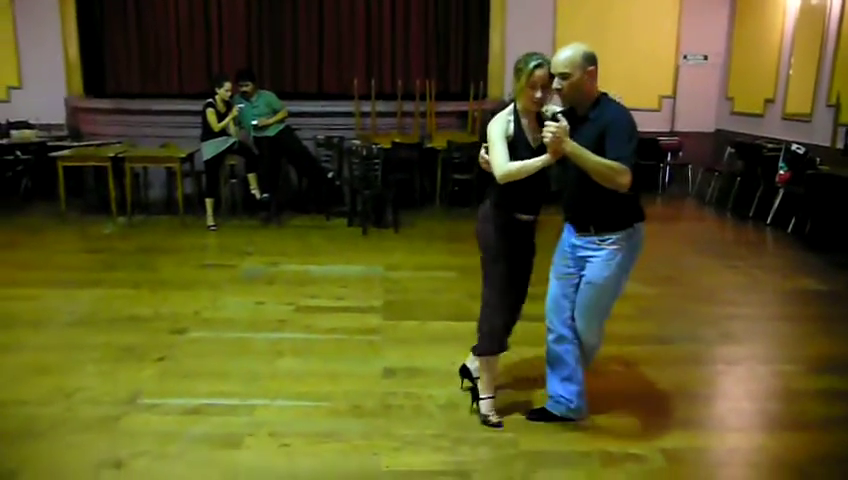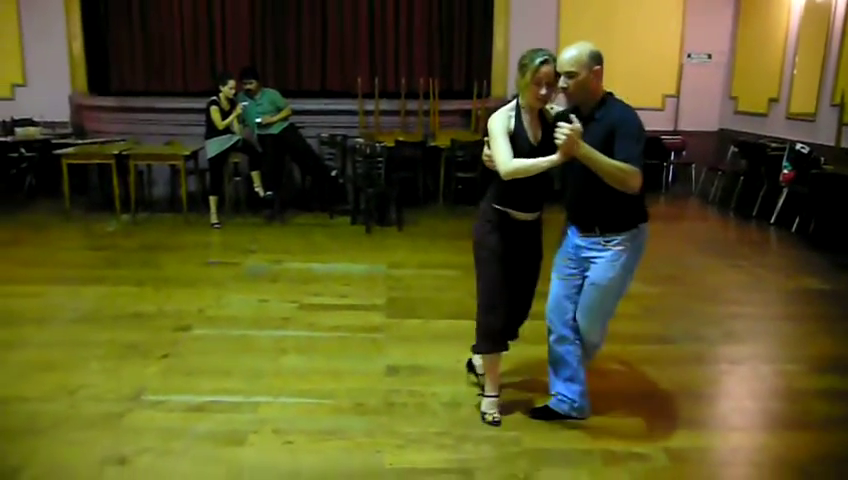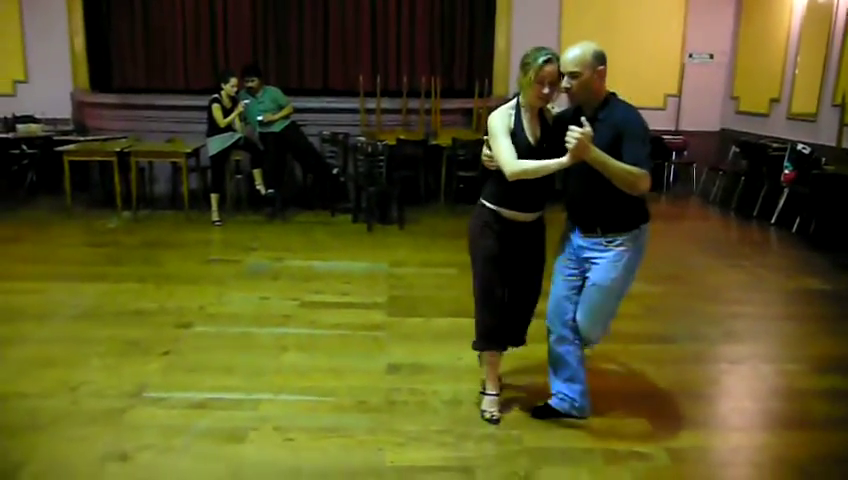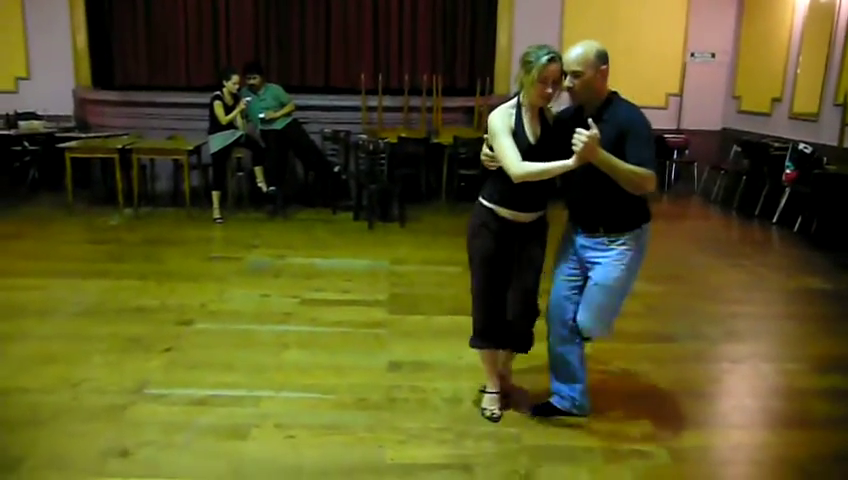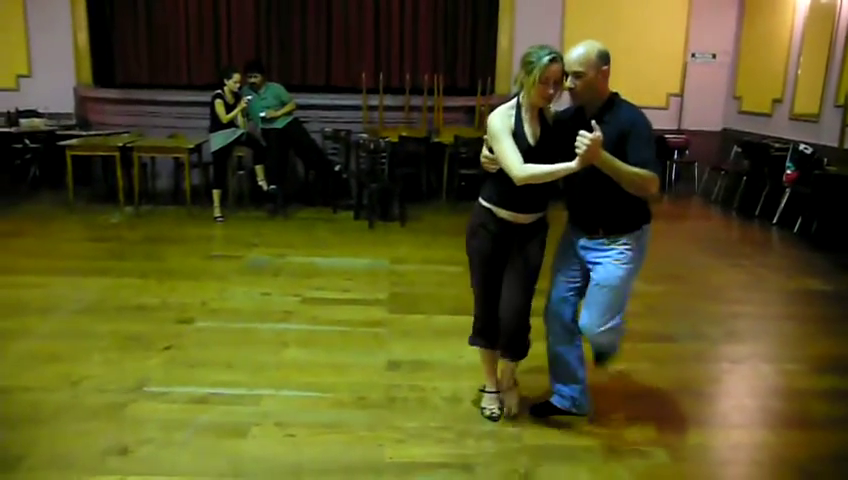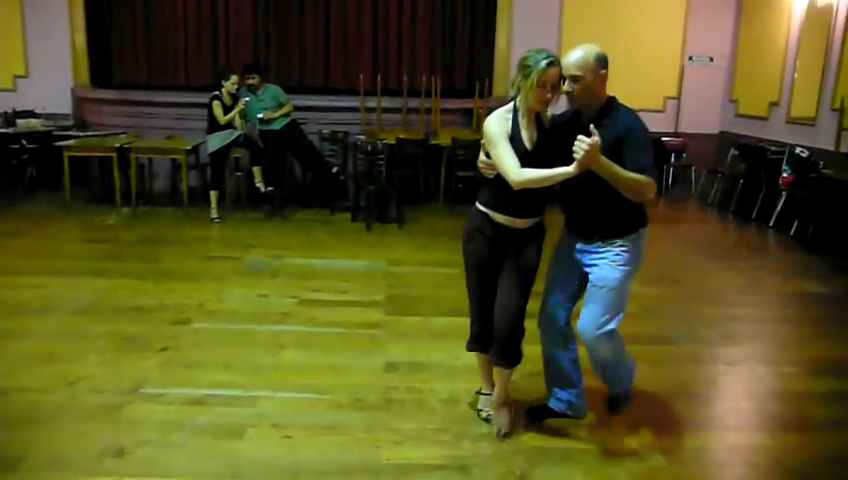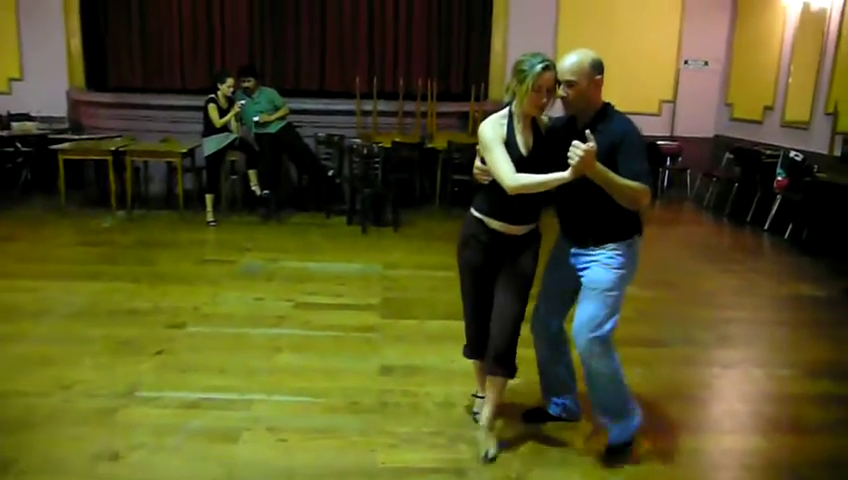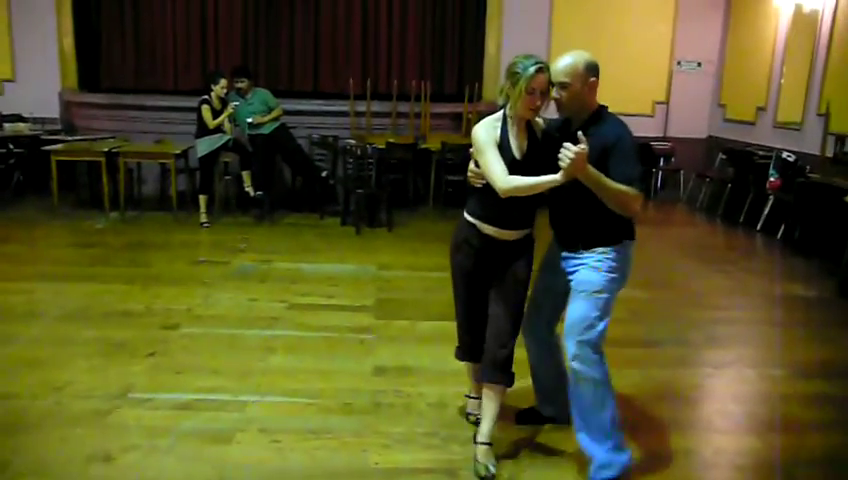
dt=0.1s
person 1, frame 1
left shoulder: (549, 119)
right shoulder: (501, 123)
right elbow: (502, 172)
right wrist: (548, 157)
left hip: (523, 223)
right hip: (499, 222)
left knee: (507, 300)
right knee: (500, 301)
left ankle: (474, 365)
right ankle: (485, 389)
person 1, frame 2
left shoulder: (553, 118)
right shoulder: (502, 119)
right elbow: (507, 169)
right wrist: (556, 157)
left hip: (531, 225)
right hip: (496, 222)
left knee: (519, 301)
right knee: (494, 303)
left ankle: (480, 360)
right ankle: (490, 389)
person 1, frame 3
left shoulder: (553, 117)
right shoulder: (501, 118)
right elbow: (512, 169)
right wrist: (566, 160)
left hip: (532, 225)
right hip: (492, 221)
left knee: (523, 304)
right knee: (490, 303)
left ankle: (491, 363)
right ankle: (490, 386)
person 1, frame 4
left shoulder: (553, 117)
right shoulder: (501, 117)
right elbow: (517, 171)
right wrist: (572, 163)
left hip: (532, 227)
right hip: (491, 222)
left knee: (522, 309)
right knee: (488, 306)
left ankle: (504, 366)
right ankle: (492, 385)
person 1, frame 5
left shoulder: (554, 117)
right shoulder: (500, 118)
right elbow: (519, 173)
right wrist: (576, 165)
left hip: (531, 229)
right hip: (490, 223)
left knee: (515, 312)
right knee: (488, 306)
left ankle: (509, 378)
right ankle: (491, 384)
person 1, frame 6
left shoulder: (551, 121)
right shoulder: (497, 122)
right elbow: (516, 177)
right wrist: (574, 169)
left hip: (528, 234)
right hip: (486, 227)
left knee: (508, 318)
right knee: (482, 312)
left ankle: (500, 397)
right ankle: (487, 387)
person 1, frame 7
left shoulder: (547, 128)
right shoulder: (492, 127)
right elbow: (511, 183)
right wrist: (569, 174)
left hip: (523, 241)
right hip: (482, 234)
left knee: (505, 328)
right knee: (478, 320)
left ankle: (488, 416)
right ankle: (481, 390)
person 1, frame 8
left shoulder: (543, 130)
right shoulder: (486, 130)
right elbow: (505, 185)
right wrist: (560, 176)
left hip: (518, 247)
right hip: (474, 238)
left knee: (503, 334)
right knee: (472, 322)
left ankle: (485, 436)
right ankle: (475, 390)
person 2, frame 1
left shoulder: (615, 118)
right shoulder: (563, 119)
left elbow: (622, 180)
left wrist: (568, 147)
right wrist: (495, 159)
left hip: (611, 238)
right hip: (573, 232)
left knee: (585, 323)
right knee: (558, 319)
left ankle: (569, 382)
right ankle: (565, 402)
person 2, frame 2
left shoulder: (622, 118)
right shoulder: (566, 118)
left elbow: (632, 181)
left wrist: (582, 149)
left hip: (616, 239)
right hip: (576, 233)
left knee: (588, 323)
right knee: (559, 316)
left ankle: (578, 368)
right ankle: (569, 399)
person 2, frame 3
left shoulder: (626, 119)
right shoulder: (567, 118)
left elbow: (640, 183)
left wrist: (591, 153)
right wrist: (498, 157)
left hip: (617, 240)
right hip: (576, 233)
left knee: (589, 322)
right knee: (559, 317)
right ankle: (569, 398)
person 2, frame 4
left shoulder: (629, 119)
right shoulder: (566, 119)
left elbow: (647, 184)
left wrist: (598, 155)
right wrist: (497, 157)
left hip: (619, 239)
right hip: (577, 231)
left knee: (590, 323)
right knee: (559, 314)
left ankle: (591, 337)
right ankle: (569, 397)
person 2, frame 5
left shoulder: (630, 121)
right shoulder: (566, 119)
left elbow: (650, 186)
left wrist: (601, 157)
right wrist: (497, 158)
left hip: (619, 240)
right hip: (577, 233)
left knee: (594, 325)
right knee: (558, 315)
left ankle: (607, 341)
right ankle: (569, 396)
person 2, frame 6
left shoulder: (627, 125)
right shoulder: (563, 122)
left elbow: (646, 192)
left wrist: (598, 162)
right wrist: (494, 163)
left hip: (615, 242)
right hip: (574, 235)
left knee: (594, 330)
right knee: (552, 319)
left ankle: (621, 379)
right ankle: (567, 399)
person 2, frame 7
left shoulder: (622, 131)
right shoulder: (558, 128)
left elbow: (641, 200)
left wrist: (593, 168)
right wrist: (489, 167)
left hip: (610, 250)
right hip: (569, 242)
left knee: (590, 339)
right knee: (544, 324)
left ankle: (624, 424)
right ankle: (561, 404)
person 2, frame 8
left shoulder: (614, 134)
right shoulder: (554, 130)
left elbow: (632, 205)
left wrist: (586, 171)
right wrist: (482, 171)
left hip: (601, 254)
right hip: (562, 248)
left knee: (580, 349)
right knee: (536, 330)
right ankle: (552, 406)
person 3, frame 1
left shoulder: (228, 104)
right shoulder: (209, 106)
right elbow: (216, 128)
left wrist: (236, 138)
right wrist: (231, 116)
left hip: (225, 139)
right hip: (211, 143)
left knee: (251, 154)
right knee: (212, 179)
left ankle: (254, 188)
right ankle: (209, 216)
person 3, frame 2
left shoulder: (232, 102)
right shoulder: (213, 103)
right elbow: (220, 125)
left wrist: (240, 137)
right wrist: (235, 114)
left hip: (230, 137)
right hip: (215, 141)
left knee: (254, 152)
right knee: (216, 177)
left ankle: (257, 186)
right ankle: (213, 214)
person 3, frame 3
left shoulder: (234, 100)
right shoulder: (215, 101)
right elbow: (222, 123)
left wrist: (241, 135)
right wrist: (237, 111)
left hip: (231, 135)
right hip: (216, 139)
left knee: (256, 150)
right knee: (218, 174)
left ankle: (259, 184)
right ankle: (214, 211)
person 3, frame 4
left shoulder: (236, 97)
right shoulder: (217, 98)
right elbow: (223, 120)
left wrist: (243, 132)
right wrist: (239, 109)
left hip: (233, 132)
right hip: (218, 136)
left knee: (258, 147)
right knee: (219, 172)
left ankle: (260, 181)
right ankle: (216, 209)
person 3, frame 5
left shoulder: (237, 96)
right shoulder: (218, 97)
right elbow: (224, 119)
left wrist: (244, 131)
right wrist: (240, 107)
left hip: (234, 131)
right hip: (219, 135)
left knee: (258, 146)
right knee: (220, 170)
left ankle: (261, 180)
right ankle: (216, 207)
person 3, frame 6
left shoulder: (234, 97)
right shoulder: (216, 98)
right elbow: (222, 120)
left wrist: (241, 133)
right wrist: (237, 109)
left hip: (231, 132)
right hip: (216, 136)
left knee: (256, 147)
right knee: (217, 171)
left ankle: (258, 181)
right ankle: (213, 208)
person 3, frame 7
left shoulder: (230, 100)
right shoulder: (211, 101)
right elbow: (218, 123)
left wrist: (237, 136)
right wrist: (233, 112)
left hip: (227, 135)
right hip: (212, 139)
left knee: (251, 150)
right knee: (213, 175)
left ankle: (254, 184)
right ankle: (209, 212)
person 3, frame 8
left shoulder: (223, 101)
right shoulder: (205, 102)
right elbow: (211, 125)
left wrist: (230, 137)
right wrist: (227, 113)
left hip: (220, 136)
right hip: (206, 140)
left knee: (245, 151)
right knee: (206, 175)
left ankle: (248, 186)
right ankle: (203, 213)
person 4, frame 1
left shoulder: (267, 96)
right shoulder: (237, 101)
left elbow: (284, 112)
left wrist: (269, 121)
left hip: (280, 130)
right hip: (262, 138)
left knee: (301, 155)
right knee: (269, 169)
left ankle: (324, 182)
right ankle: (273, 203)
person 4, frame 2
left shoulder: (271, 94)
right shoulder: (240, 99)
left elbow: (288, 110)
left wrist: (273, 119)
left hip: (283, 128)
right hip: (265, 135)
left knee: (304, 152)
right knee: (272, 165)
left ankle: (326, 179)
right ankle: (276, 201)
person 4, frame 3
left shoulder: (272, 92)
right shoulder: (242, 96)
left elbow: (290, 108)
left wrist: (275, 117)
left hip: (285, 126)
right hip: (267, 133)
left knee: (306, 150)
right knee: (274, 163)
left ankle: (328, 177)
right ankle: (277, 198)
person 4, frame 4
left shoulder: (274, 89)
right shoulder: (244, 94)
left elbow: (291, 105)
left wrist: (276, 114)
left hip: (287, 123)
right hip: (268, 131)
left knee: (307, 148)
right knee: (276, 160)
left ankle: (330, 175)
right ankle: (278, 196)
person 4, frame 5
left shoulder: (275, 88)
right shoulder: (245, 92)
left elbow: (292, 104)
left wrist: (277, 113)
left hip: (288, 122)
right hip: (269, 130)
left knee: (308, 146)
right knee: (276, 159)
left ankle: (330, 174)
right ankle: (278, 194)
person 4, frame 6
left shoulder: (273, 90)
right shoulder: (243, 94)
left elbow: (290, 106)
left wrist: (275, 114)
left hip: (285, 124)
right hip: (267, 131)
left knee: (305, 148)
right knee: (274, 160)
left ankle: (328, 176)
right ankle: (276, 195)
person 4, frame 7
left shoulder: (269, 93)
right shoulder: (239, 97)
left elbow: (286, 109)
left wrist: (271, 117)
left hip: (281, 127)
right hip: (263, 134)
left knee: (302, 151)
right knee: (269, 163)
left ankle: (324, 178)
right ankle: (272, 197)
person 4, frame 8
left shoulder: (262, 94)
right shoulder: (232, 98)
left elbow: (279, 110)
left wrist: (264, 119)
left hip: (274, 127)
right hip: (256, 135)
left knee: (295, 152)
right knee: (263, 164)
left ankle: (318, 179)
right ankle: (266, 199)
